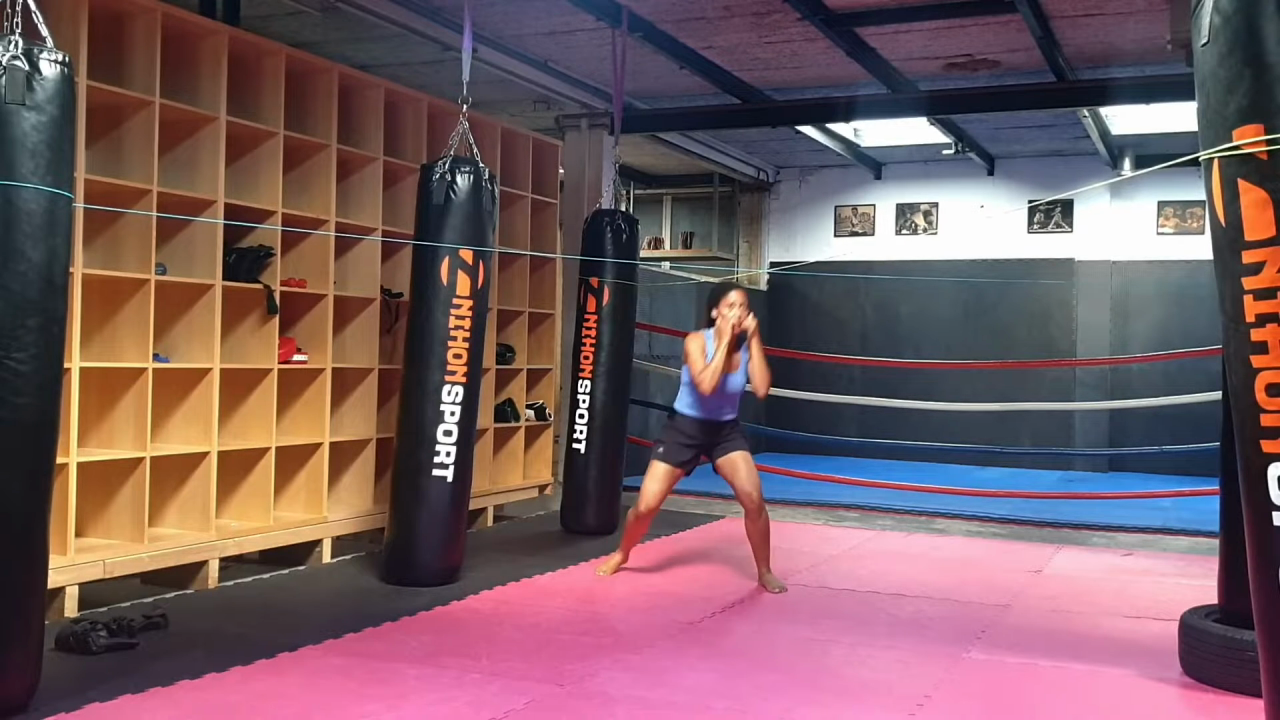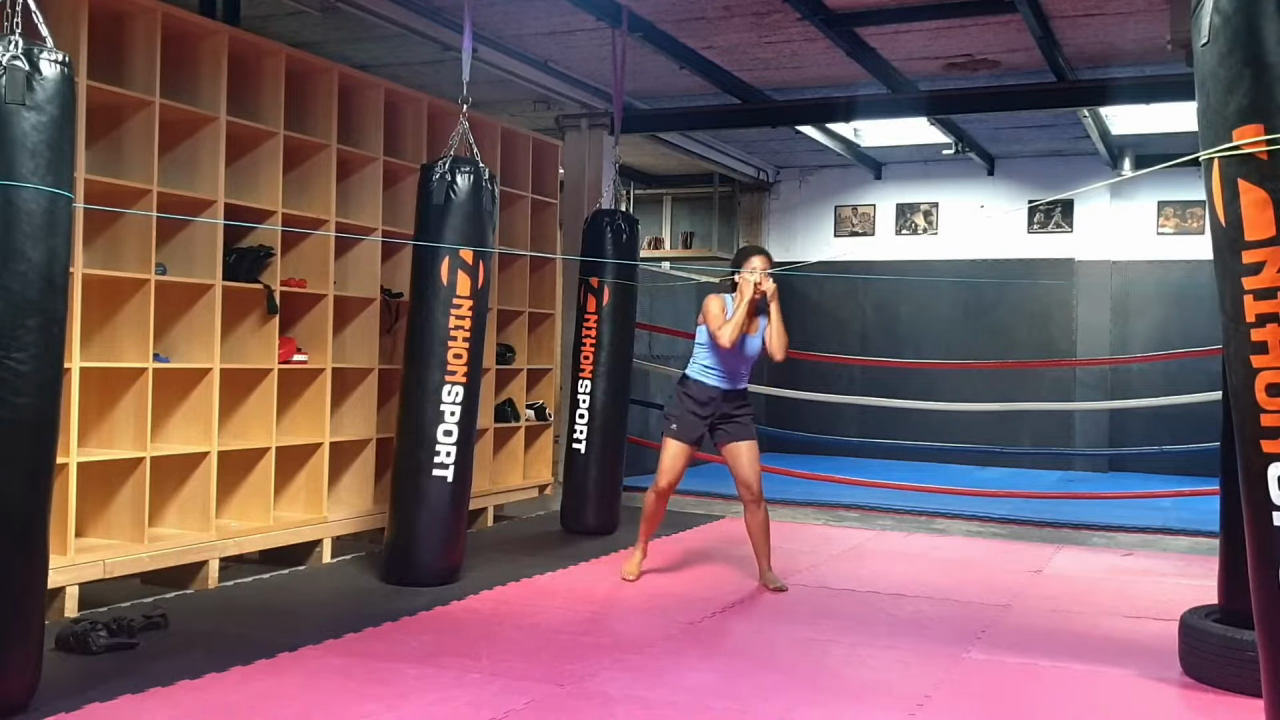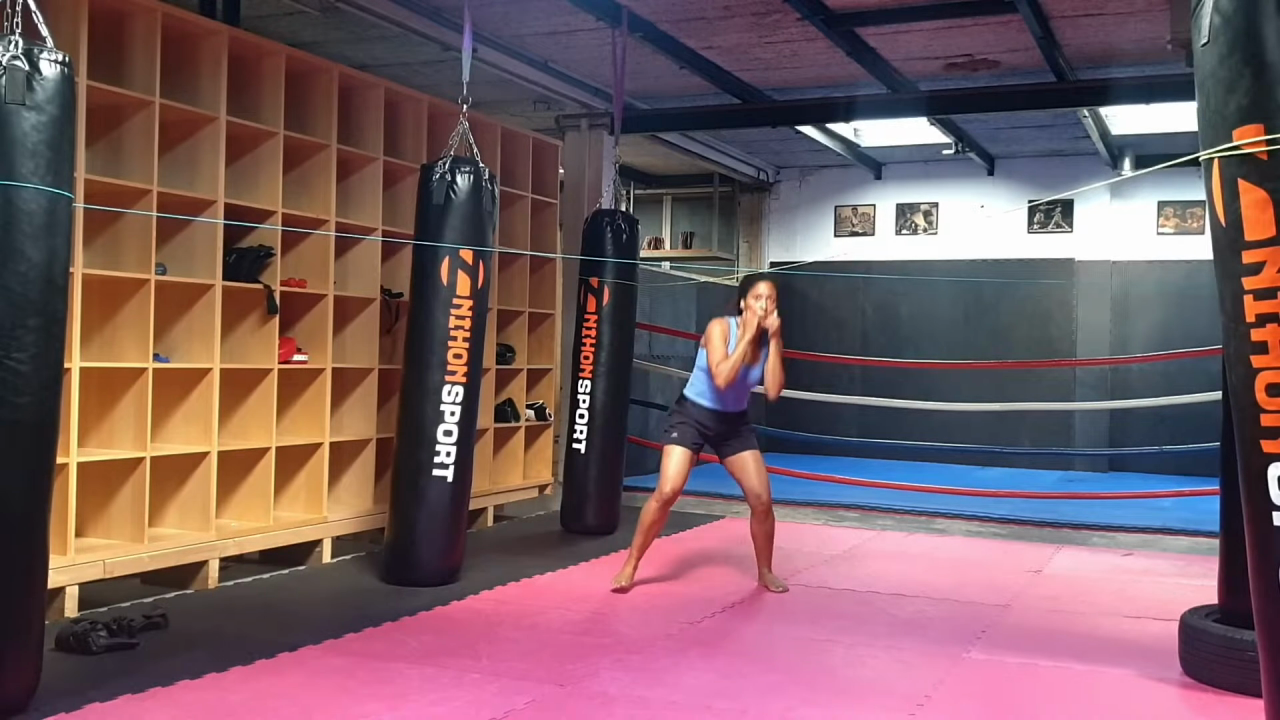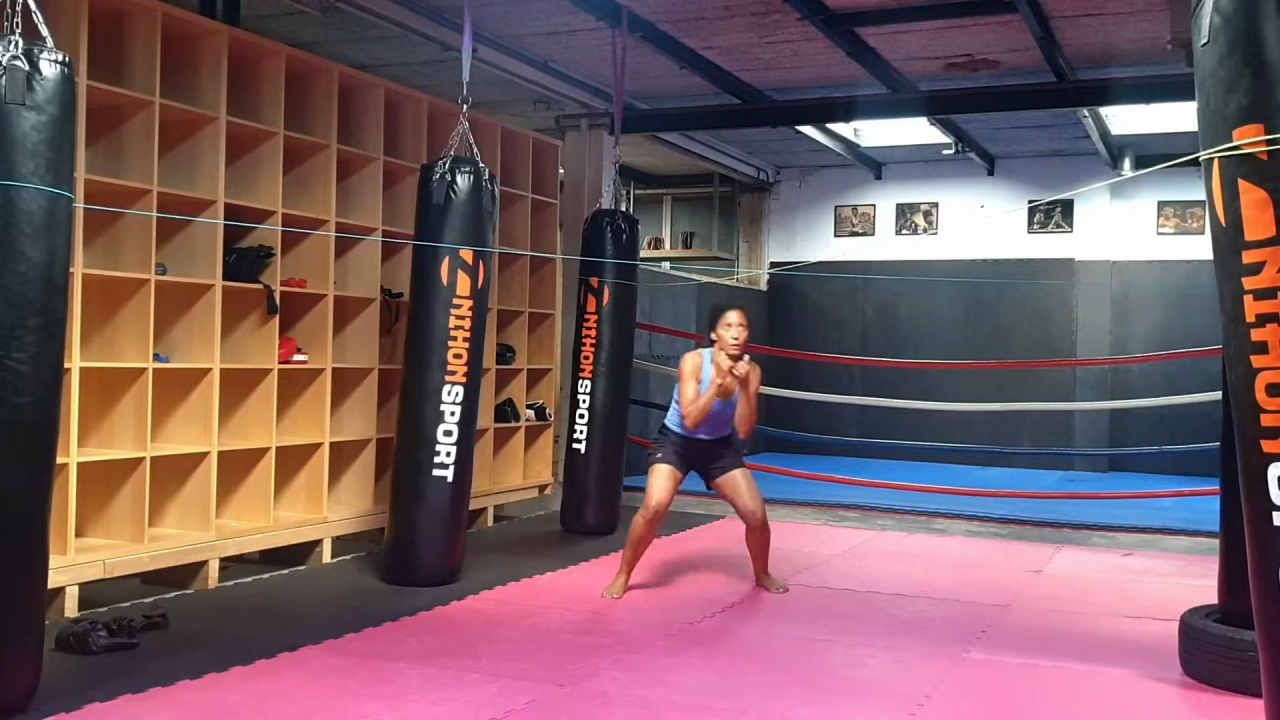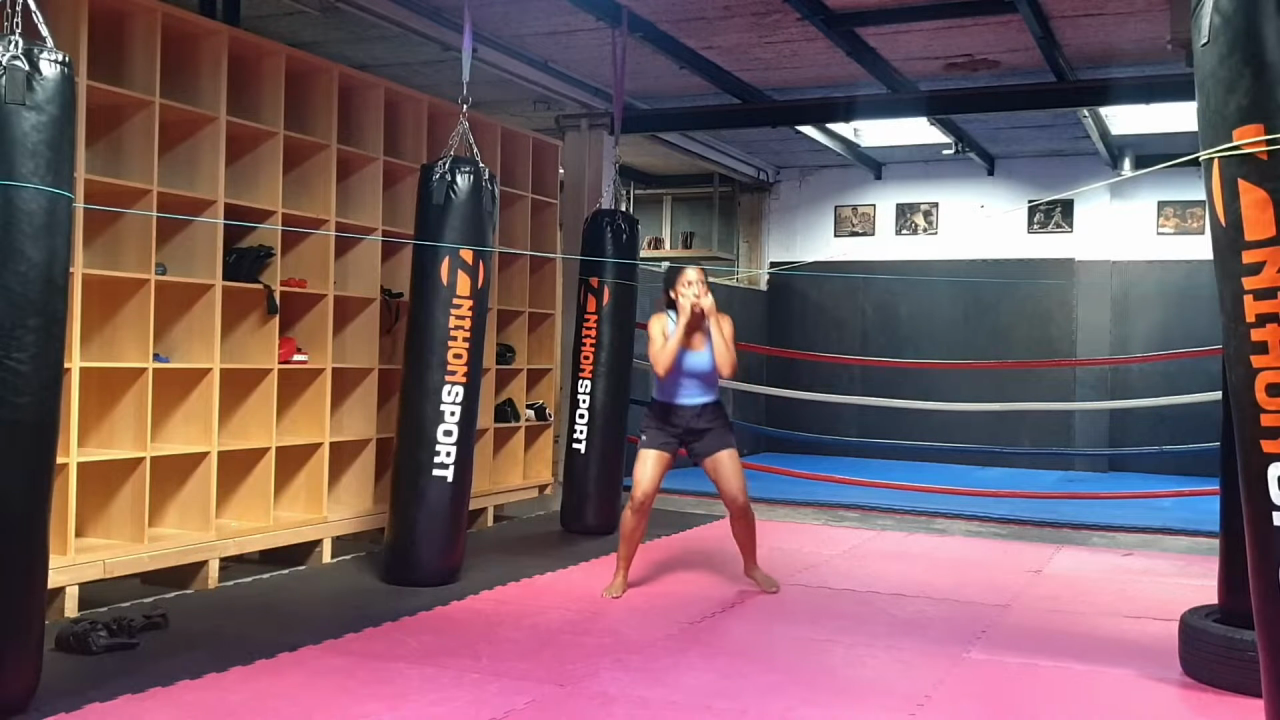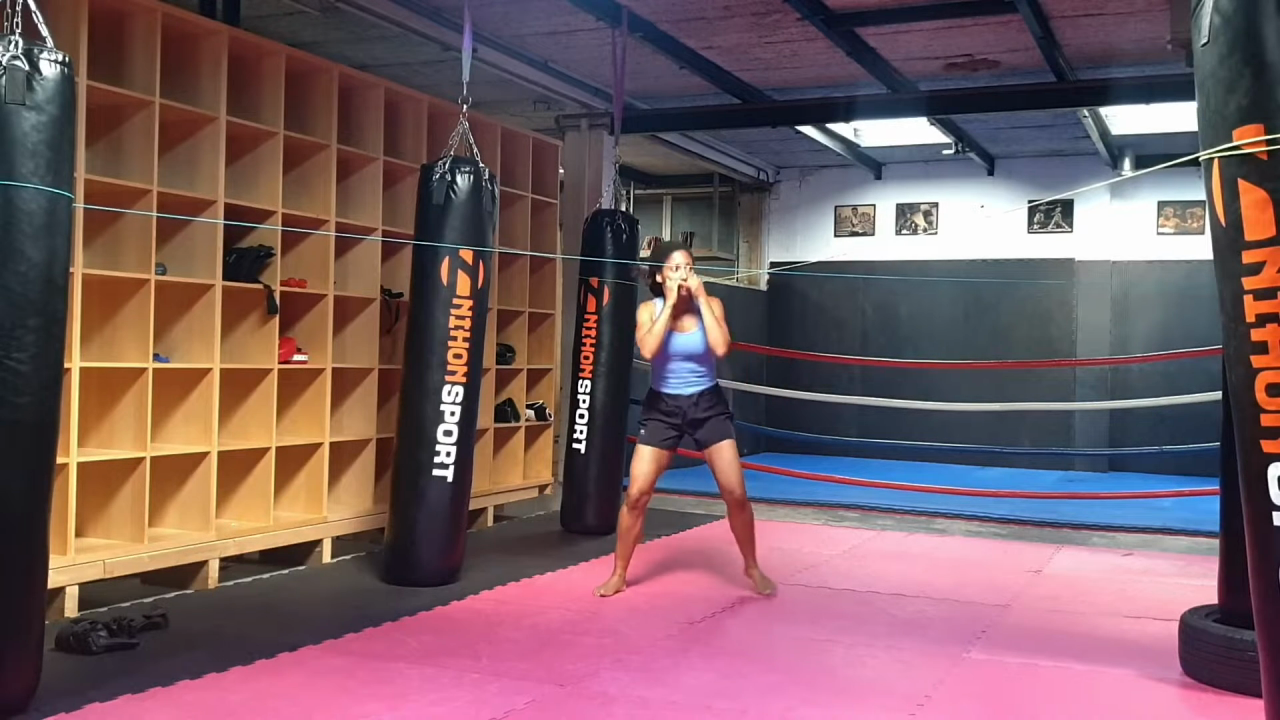
dt=0.2s
person 1, frame 1
left shoulder: (751, 345)
right shoulder: (696, 342)
left elbow: (762, 389)
right elbow: (706, 386)
left wrist: (754, 339)
right wrist: (726, 339)
left hip: (725, 429)
right hip: (685, 427)
left knee: (753, 498)
right knee: (646, 506)
left ankle: (765, 573)
right ankle: (621, 554)
person 1, frame 2
left shoulder: (765, 313)
right shoulder: (715, 302)
left elbow: (779, 354)
right elbow: (726, 340)
left wrist: (773, 303)
right wrist: (745, 300)
left hip: (735, 403)
right hip: (694, 397)
left knee: (752, 491)
right knee: (665, 484)
left ankle: (766, 571)
right ankle: (640, 551)
person 1, frame 3
left shoulder: (768, 341)
right shoulder: (720, 329)
left elbow: (773, 391)
right elbow: (722, 379)
left wrist: (775, 337)
right wrist: (749, 337)
left hip: (734, 423)
right hip: (692, 415)
left knee: (761, 498)
right knee: (667, 491)
left ankle: (765, 572)
right ankle: (630, 565)
person 1, frame 4
left shoulder: (750, 371)
right shoulder: (692, 361)
left elbow: (745, 431)
right elbow: (689, 420)
left wrist: (743, 385)
right wrist: (718, 381)
left hip: (719, 447)
right hip: (677, 442)
left knee: (756, 514)
right knee: (653, 508)
left ankle: (762, 575)
right ankle: (622, 577)
person 1, frame 5
left shoulder: (722, 323)
right shoulder: (660, 323)
left elbow: (727, 370)
right elbow: (661, 369)
left wrist: (710, 318)
right wrist: (684, 320)
left hip: (710, 418)
right hip: (666, 416)
left knee: (739, 501)
right knee: (640, 497)
left ankle: (752, 569)
right ankle: (620, 576)
person 1, frame 6
left shoulder: (710, 305)
right shoulder: (648, 309)
left elbow: (721, 348)
right elbow: (648, 350)
left wrist: (701, 297)
right wrist: (669, 306)
left hip: (706, 405)
right hip: (661, 408)
left knee: (736, 493)
right knee: (637, 494)
left ankle: (752, 568)
right ankle: (618, 574)
